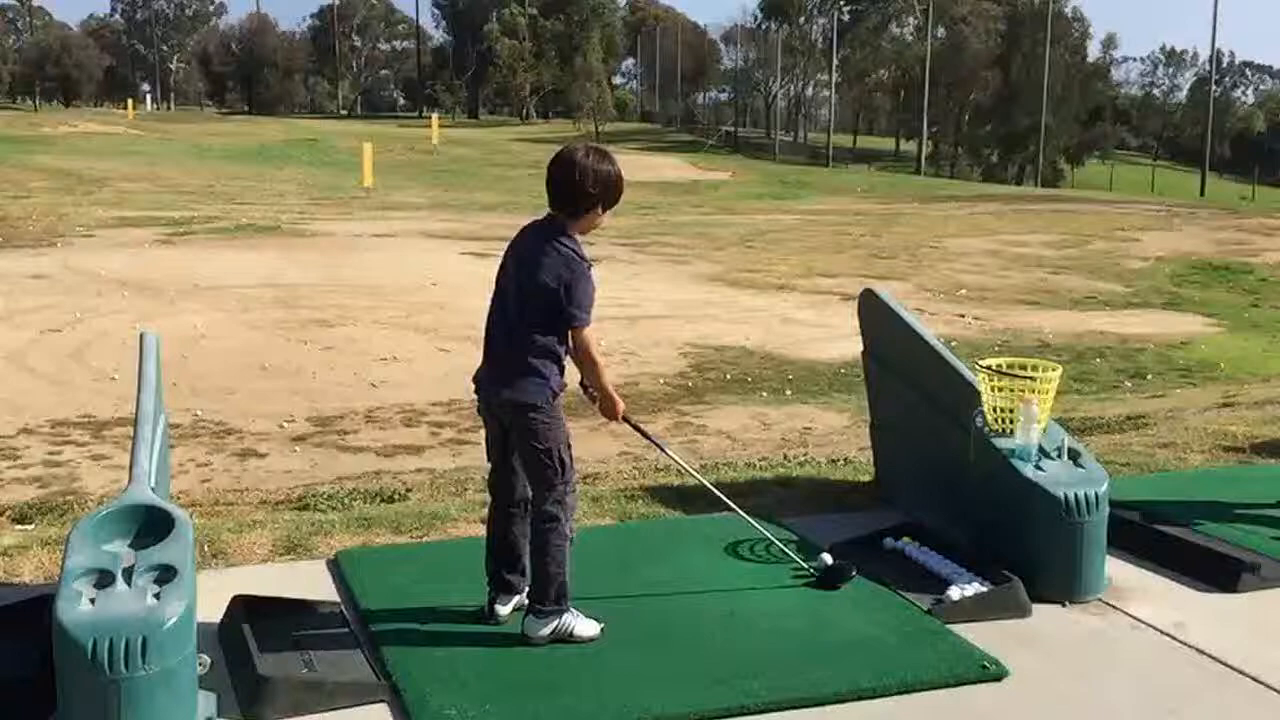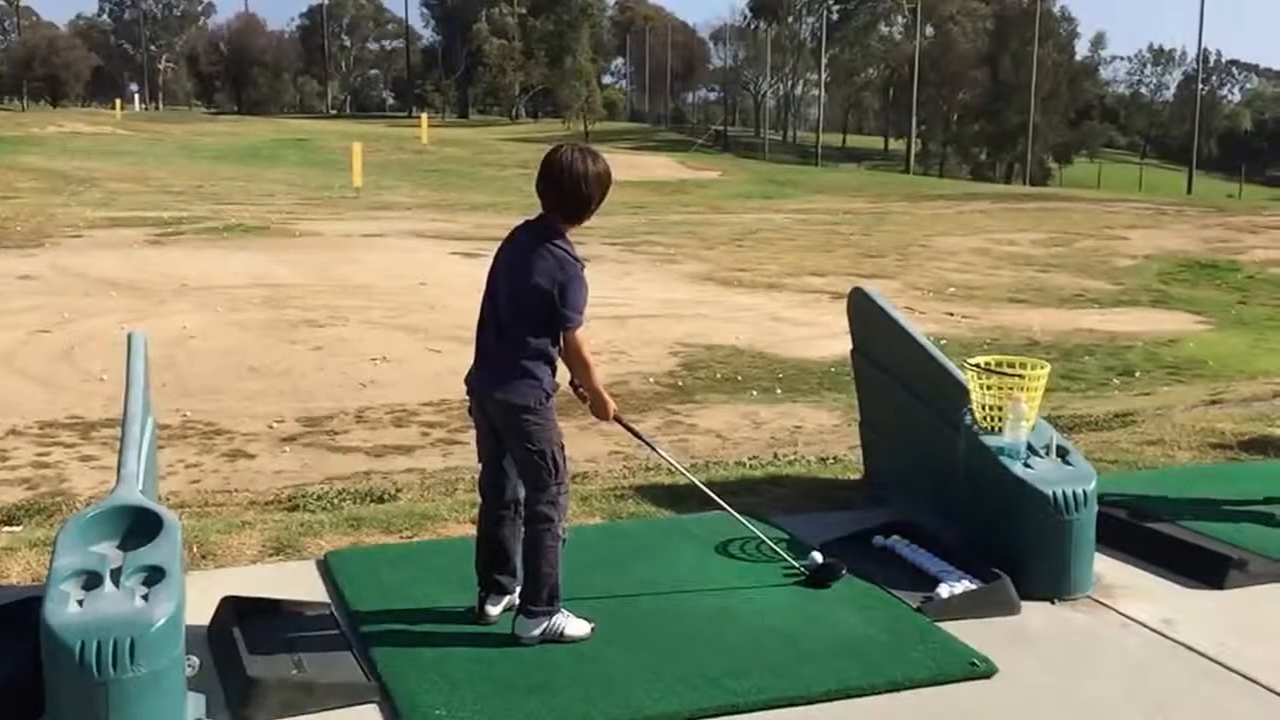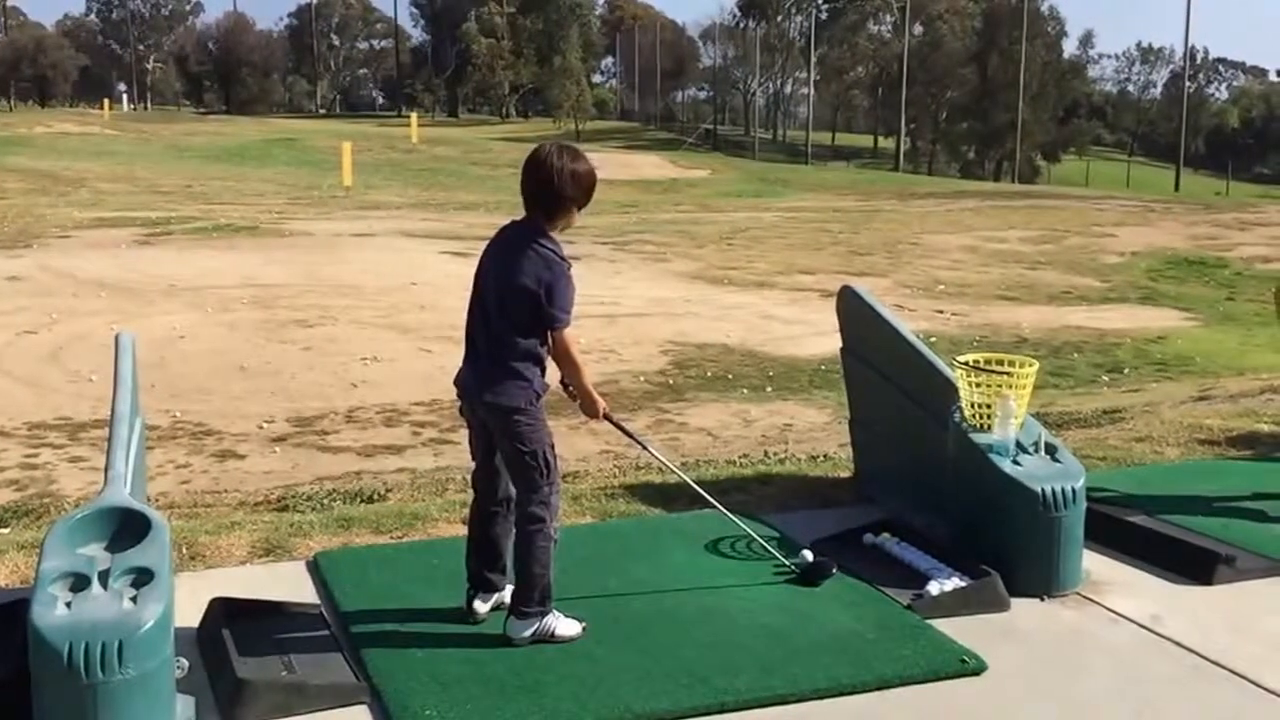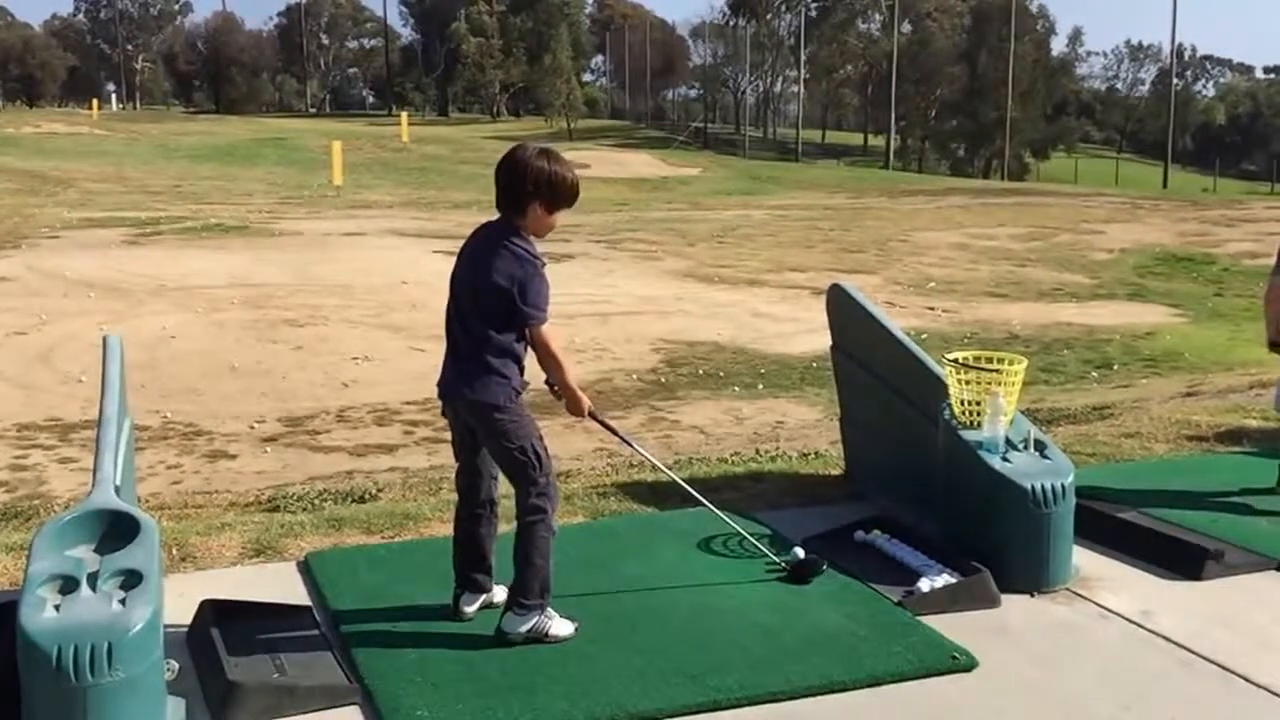
dt=1s
person 1, frame 1
left shoulder: (528, 236)
right shoulder: (571, 264)
right elbow: (582, 345)
left wrist: (587, 380)
right wrist: (608, 395)
left hip: (494, 385)
right hip: (530, 395)
left knee: (509, 491)
right knee: (554, 499)
left ankle: (505, 591)
right ankle: (547, 612)
person 1, frame 2
left shoulder: (517, 238)
right shoulder: (564, 265)
right elbow: (573, 346)
left wrist: (577, 380)
right wrist: (598, 396)
left hip: (485, 385)
right hip: (523, 396)
left knee: (499, 491)
right knee: (547, 501)
left ankle: (495, 591)
right ankle: (538, 613)
person 1, frame 3
left shoulder: (504, 238)
right shoulder: (550, 263)
right elbow: (561, 343)
left wrist: (567, 379)
right wrist: (587, 394)
left hip: (475, 386)
right hip: (513, 397)
left knee: (491, 489)
right knee: (539, 501)
left ankle: (485, 589)
right ankle: (530, 614)
person 1, frame 4
left shoulder: (480, 239)
right shoulder: (523, 263)
right elbow: (540, 339)
left wrist: (554, 377)
right wrist: (571, 390)
left hip: (457, 387)
right hip: (493, 394)
left knee: (476, 488)
right knee: (539, 495)
left ankle: (472, 589)
right ankle: (525, 610)
